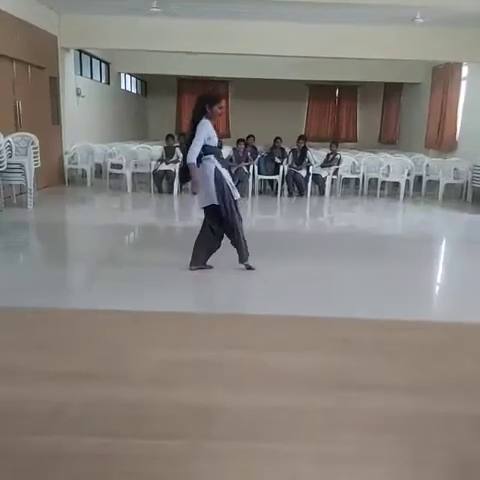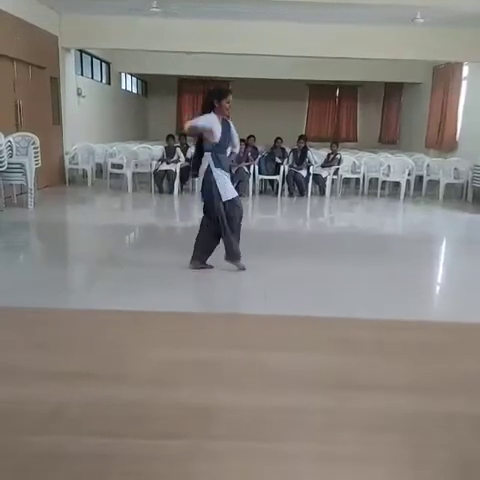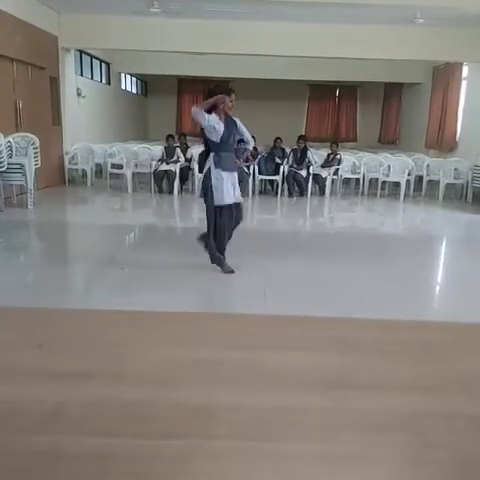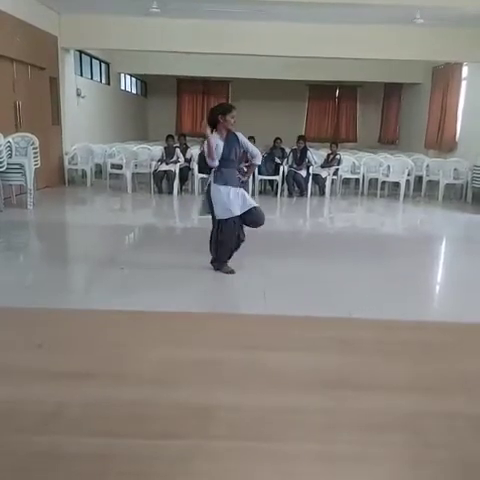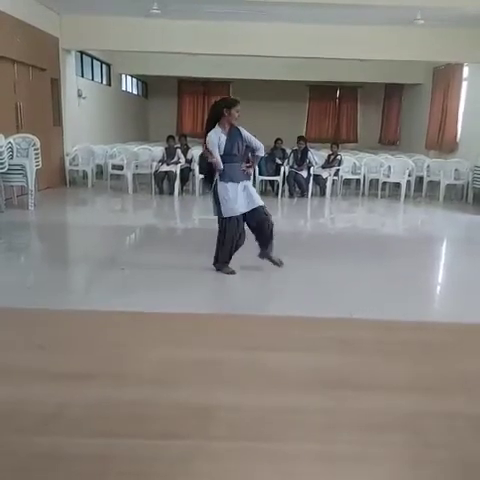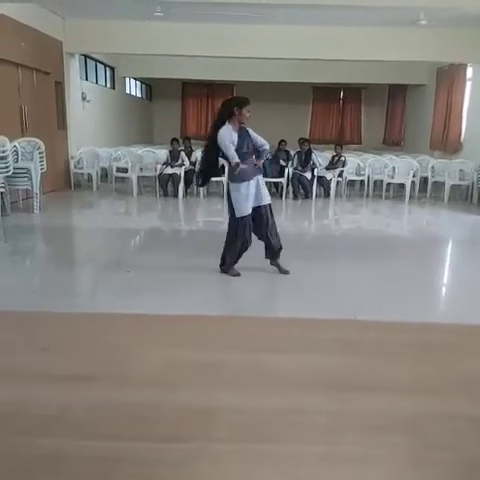
dt=0.2s
person 1, frame 1
left shoulder: (207, 125)
right shoulder: (205, 126)
right elbow: (191, 155)
right wrist: (194, 180)
left hip: (213, 173)
right hip: (214, 172)
left knee: (214, 220)
right knee: (231, 217)
left ankle: (198, 261)
right ankle: (243, 257)
person 1, frame 2
left shoulder: (228, 123)
right shoulder: (208, 119)
left elbow: (235, 145)
right elbow: (189, 126)
left wrist: (229, 161)
right wrist: (205, 132)
left hip: (222, 170)
right hip: (212, 171)
left knee: (213, 217)
right knee: (233, 211)
left ankle: (198, 259)
right ankle: (233, 255)
person 1, frame 3
left shoulder: (234, 121)
right shoulder: (209, 120)
left elbow: (250, 141)
right elbow: (195, 112)
right wrist: (214, 100)
left hip: (231, 170)
right hip: (216, 170)
left knee: (235, 214)
right knee: (223, 215)
left ankle: (207, 238)
right ankle: (218, 258)
person 1, frame 4
left shoulder: (237, 137)
right shoulder: (212, 140)
left elbow: (256, 155)
right elbow: (213, 163)
left wrist: (247, 175)
right wrist: (209, 140)
left hip: (236, 186)
right hip: (219, 187)
left knee: (257, 218)
right knee: (228, 227)
right ankle: (219, 262)
person 1, frame 5
left shoulder: (239, 131)
right shoulder: (213, 136)
left elbow: (259, 148)
right elbow: (219, 167)
left wrist: (251, 167)
right wrist: (214, 161)
left hip: (244, 182)
right hip: (226, 185)
left knee: (264, 220)
right knee: (232, 226)
left ankle: (266, 251)
right ankle: (221, 262)
person 1, frame 6
left shoulder: (246, 131)
right shoulder: (223, 133)
left elbow: (265, 146)
right elbow: (234, 161)
left wrist: (259, 161)
right wrist: (238, 167)
left hip: (255, 179)
right hip: (239, 183)
left knee: (266, 220)
right knee: (241, 225)
left ankle: (274, 257)
right ankle: (227, 264)
